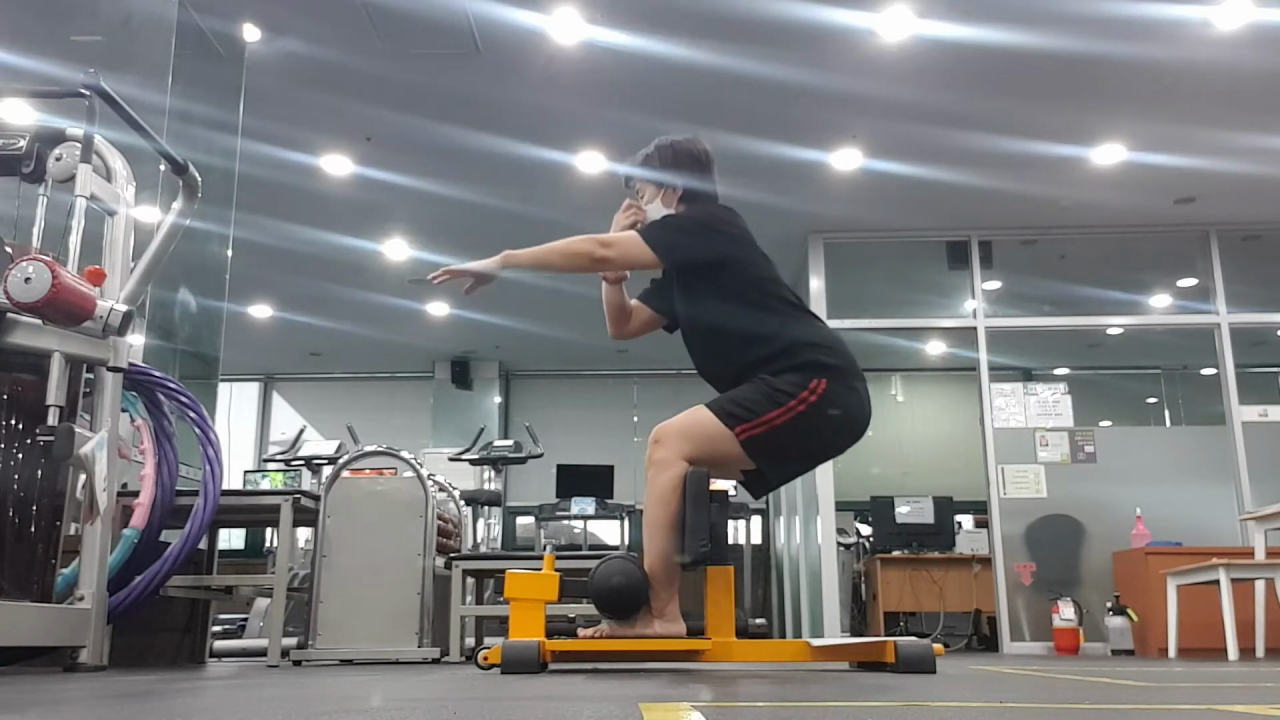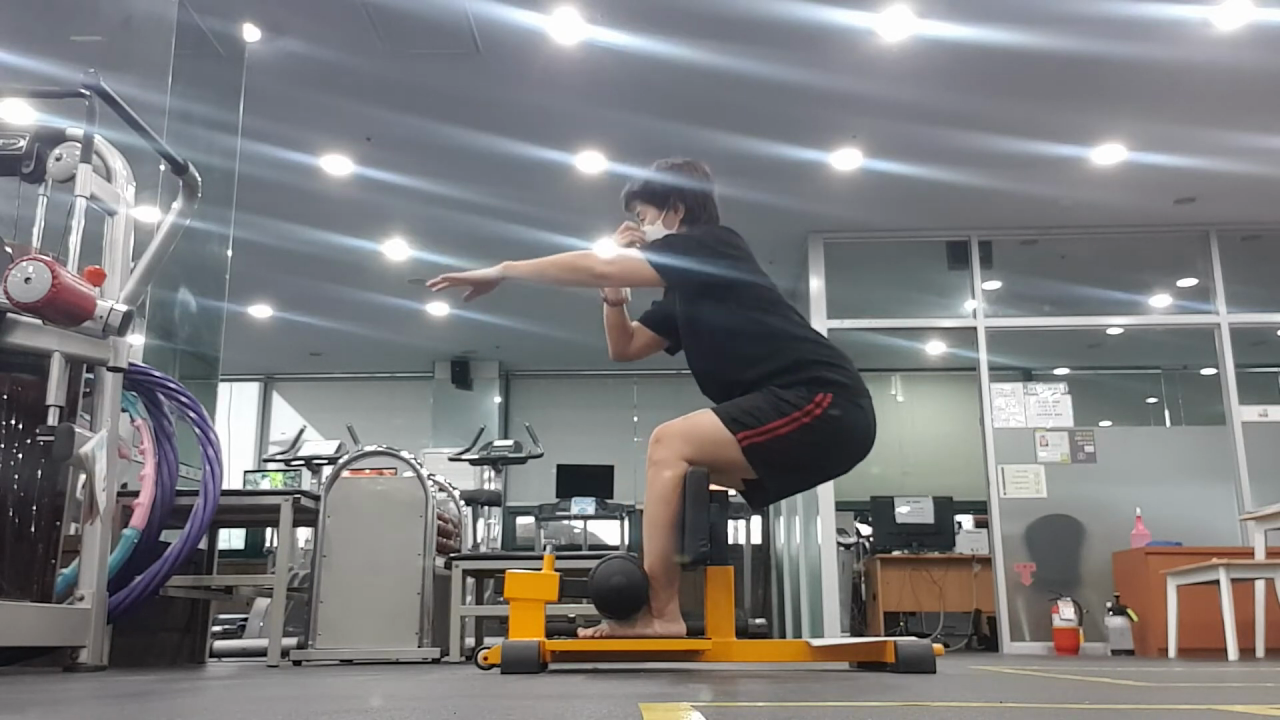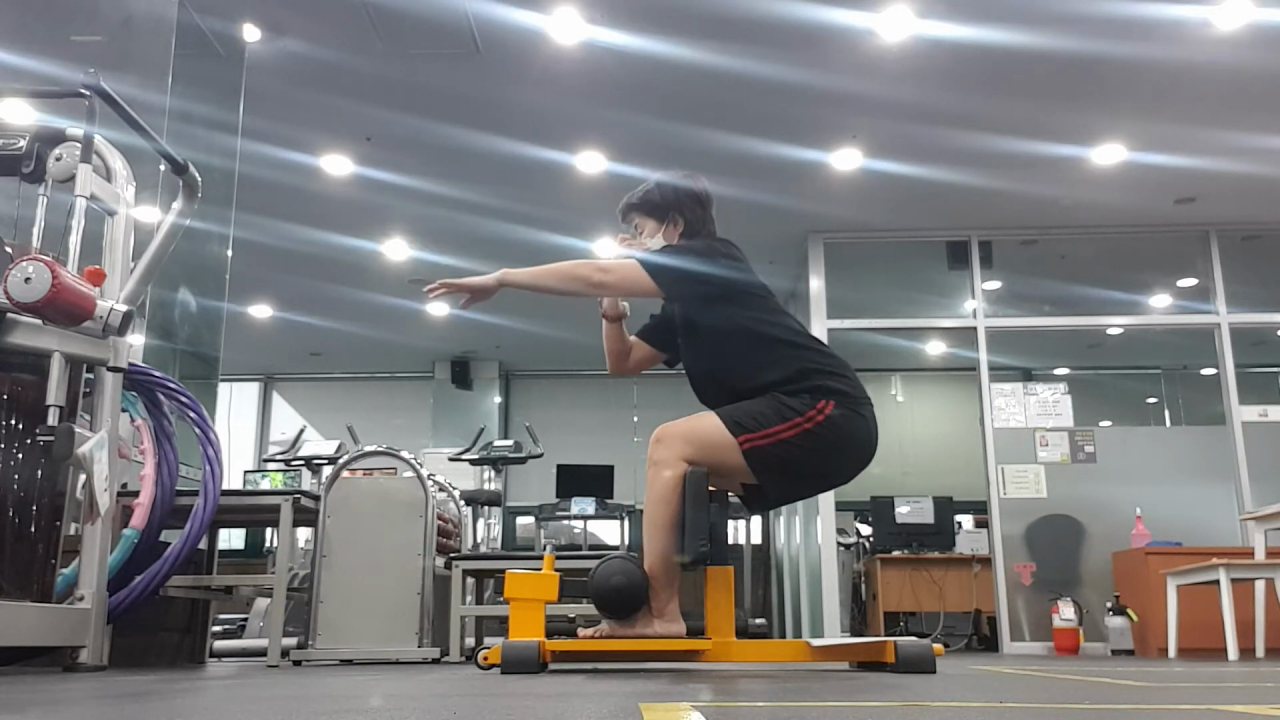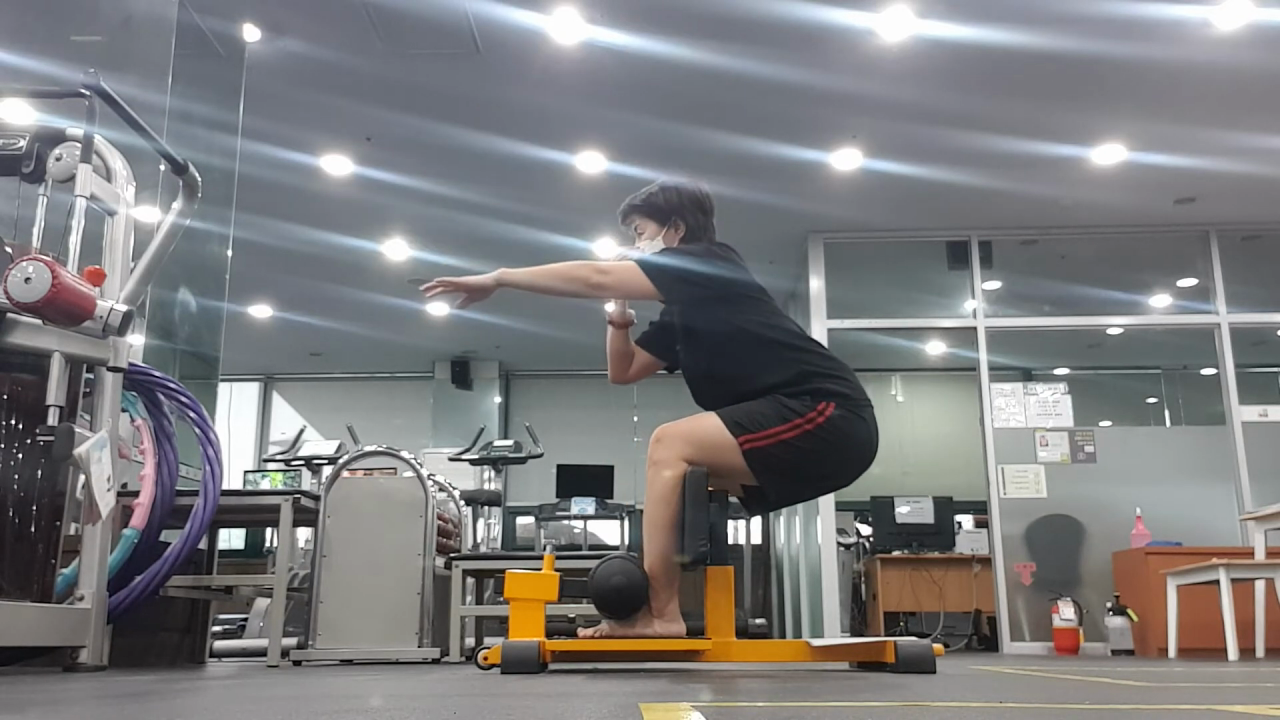
dt=0.3s
person 1, frame 1
left shoulder: (710, 226)
right shoulder: (686, 272)
left elbow: (597, 252)
right elbow: (622, 324)
left wrist: (500, 261)
right wrist: (614, 267)
left hip: (819, 389)
right hip: (821, 400)
left knee: (669, 443)
right knee: (681, 468)
left ankle: (659, 615)
person 1, frame 2
left shoulder: (712, 247)
right shoulder: (687, 291)
left elbow: (596, 269)
right elbow: (624, 347)
left wrist: (501, 272)
right wrist: (615, 284)
left hip: (825, 406)
right hip: (829, 417)
left knee: (670, 443)
right knee: (683, 476)
left ankle: (659, 615)
person 1, frame 3
left shoulder: (709, 259)
right shoulder: (683, 304)
left elbow: (596, 275)
right elbow: (622, 361)
left wrist: (500, 278)
right wrist: (613, 301)
left hip: (828, 415)
right hip: (829, 426)
left knee: (670, 444)
right knee: (682, 481)
left ankle: (659, 615)
person 1, frame 4
left shoulder: (709, 264)
right shoulder: (683, 310)
left elbow: (595, 278)
right elbow: (623, 370)
left wrist: (498, 278)
right wrist: (620, 308)
left hip: (829, 416)
right hip: (826, 429)
left knee: (670, 444)
right knee: (681, 482)
left ankle: (659, 616)
